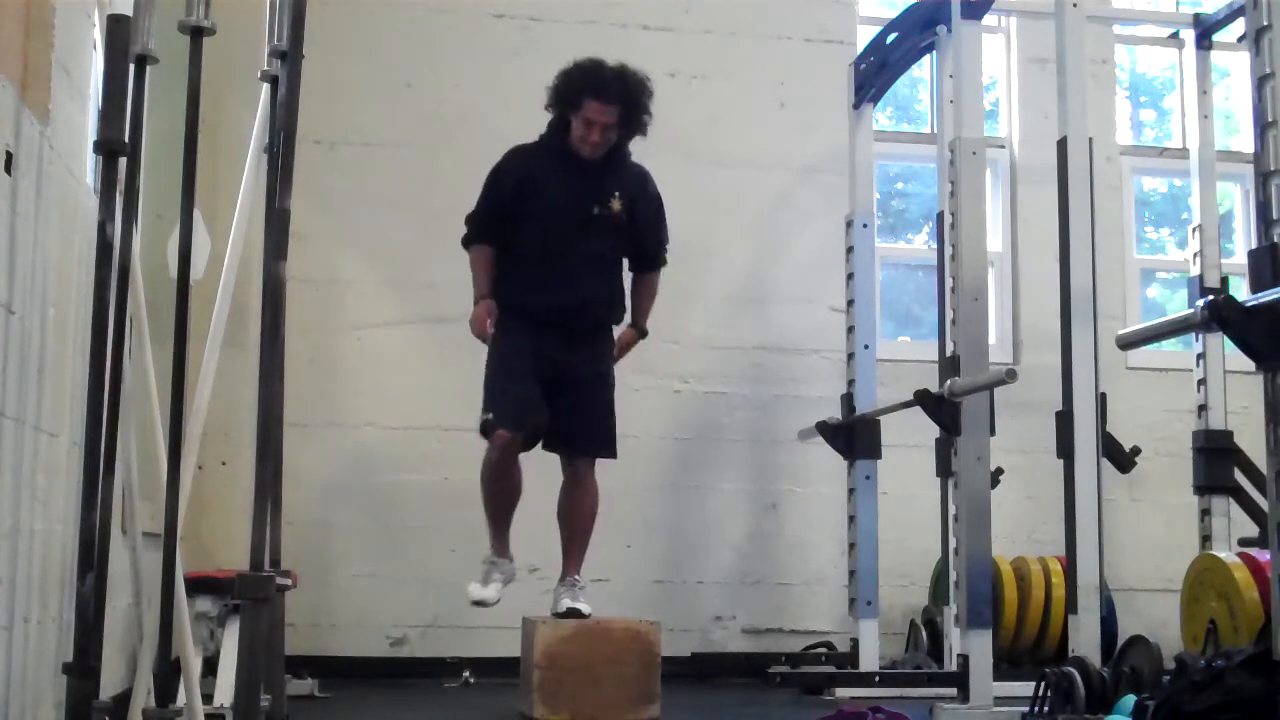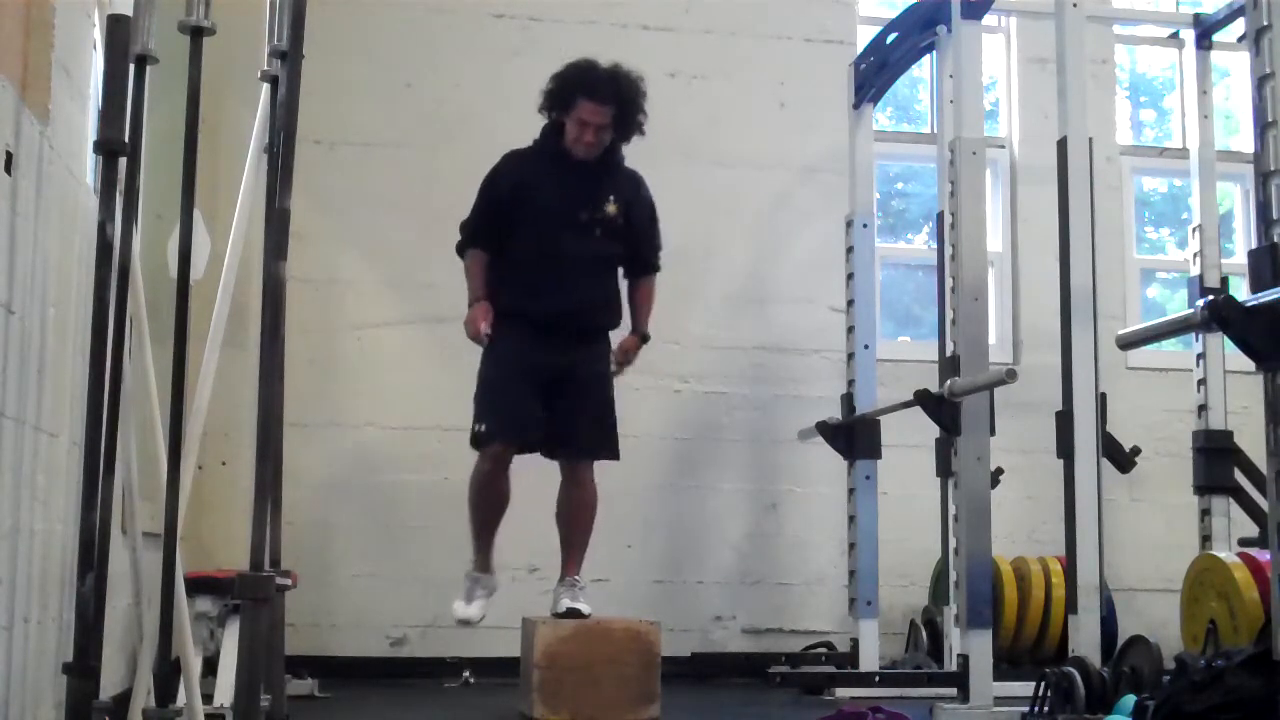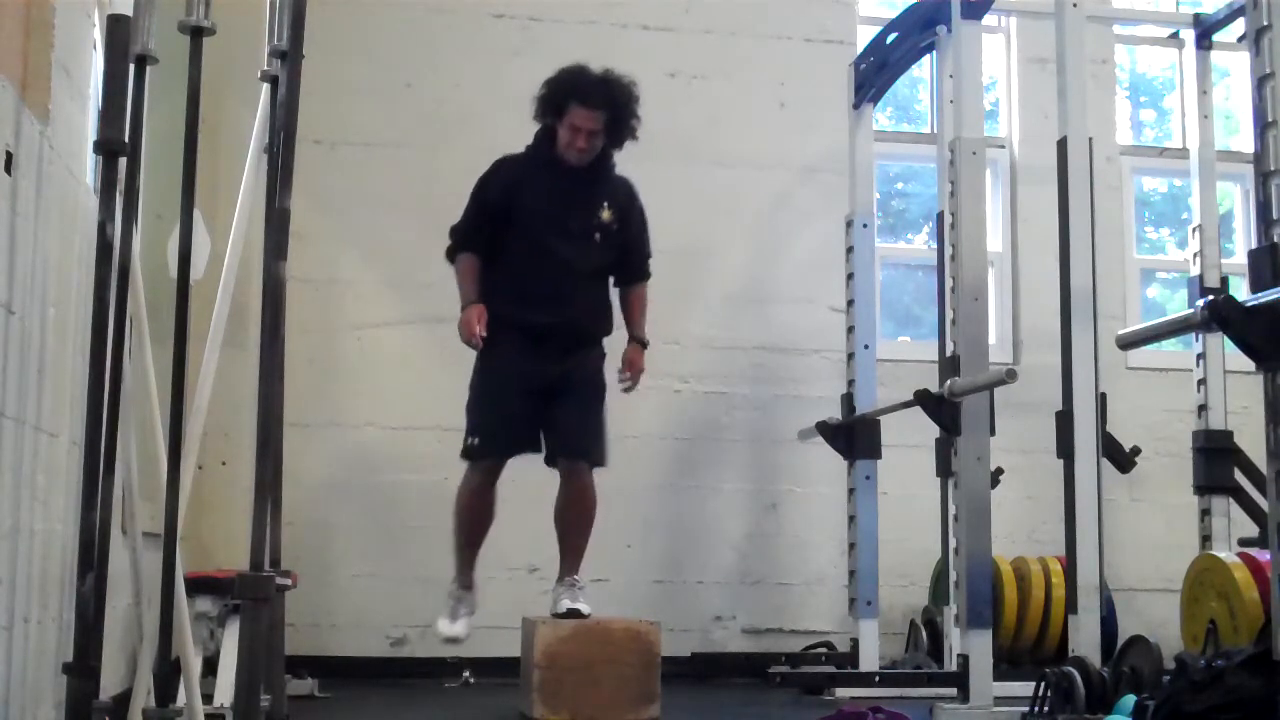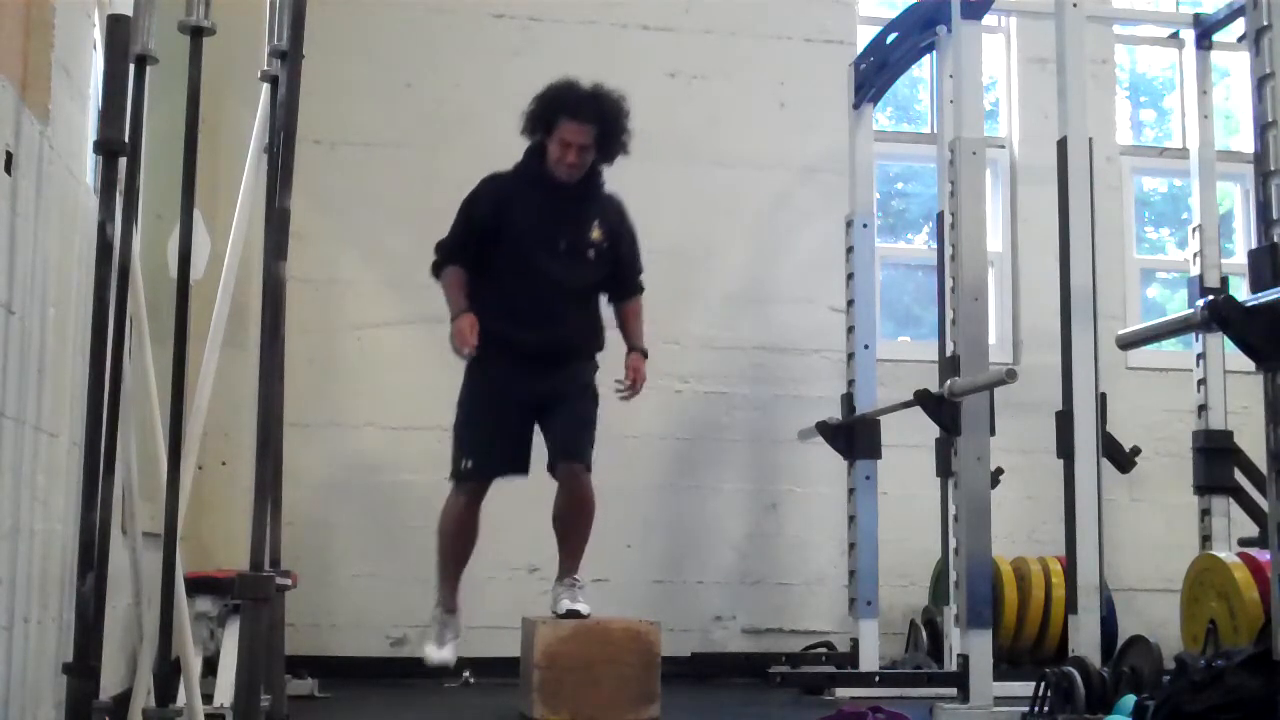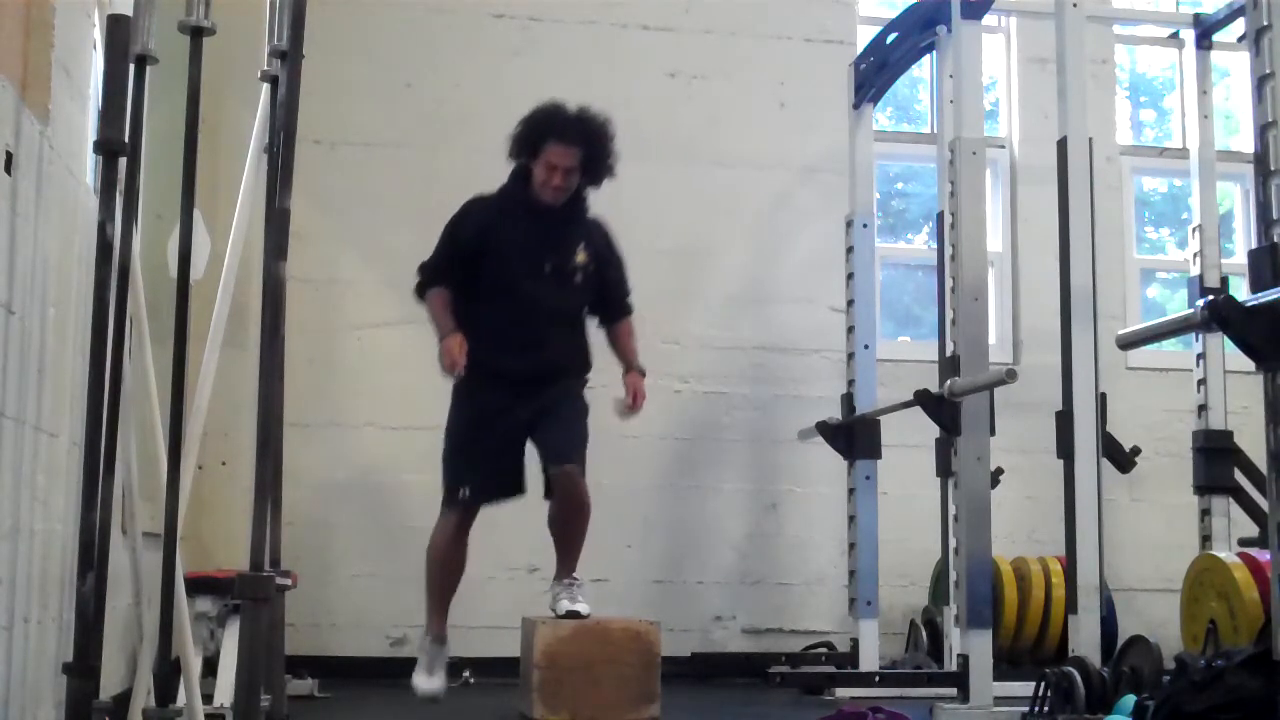
dt=0.1s
person 1, frame 1
left shoulder: (635, 183)
right shoulder: (523, 165)
left elbow: (648, 261)
right elbow: (482, 234)
left wrist: (637, 324)
right wrist: (484, 297)
left hip: (588, 341)
right hip: (520, 331)
left knee: (581, 462)
right knee: (505, 440)
left ankle: (570, 583)
right ankle: (499, 556)
person 1, frame 2
left shoulder: (628, 188)
right shoulder: (518, 170)
left elbow: (643, 266)
right elbow: (477, 240)
left wrist: (638, 330)
right wrist: (479, 299)
left hip: (586, 345)
right hip: (516, 336)
left knee: (579, 465)
right knee: (496, 450)
left ankle: (569, 583)
right ankle: (480, 572)
person 1, frame 3
left shoulder: (619, 195)
right shoulder: (511, 175)
left elbow: (634, 273)
right elbow: (466, 244)
left wrist: (636, 338)
right wrist: (472, 301)
left hip: (580, 353)
right hip: (510, 344)
left knee: (578, 468)
right knee: (484, 464)
left ankle: (569, 584)
right ankle: (463, 588)
person 1, frame 4
left shoulder: (608, 213)
right shoulder: (500, 192)
left elbow: (627, 288)
right elbow: (453, 258)
left wrist: (636, 349)
right wrist: (462, 312)
left hip: (570, 366)
right hip: (499, 361)
left knee: (575, 473)
right knee: (470, 485)
left ankle: (568, 584)
right ankle: (446, 612)
person 1, frame 5
left shoulder: (591, 236)
right shoulder: (483, 216)
left elbow: (615, 308)
right elbow: (436, 279)
left wrist: (632, 368)
right wrist: (449, 333)
left hip: (558, 383)
right hip: (487, 383)
left knee: (570, 479)
right knee: (457, 512)
left ankle: (566, 582)
right ankle: (433, 646)
